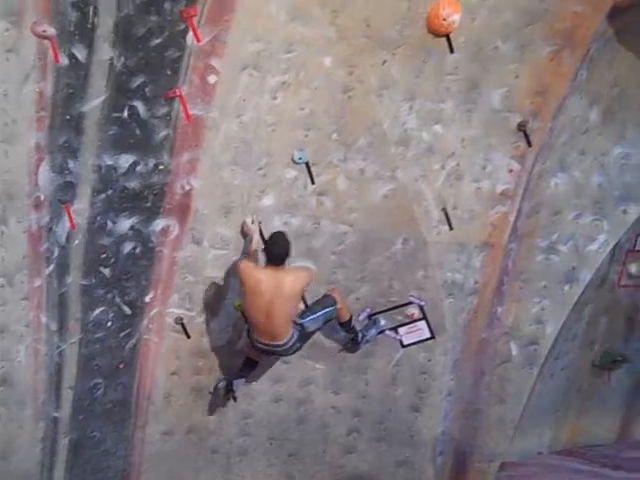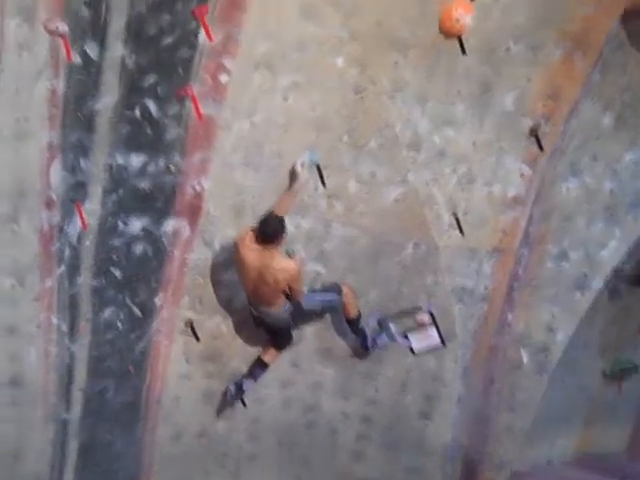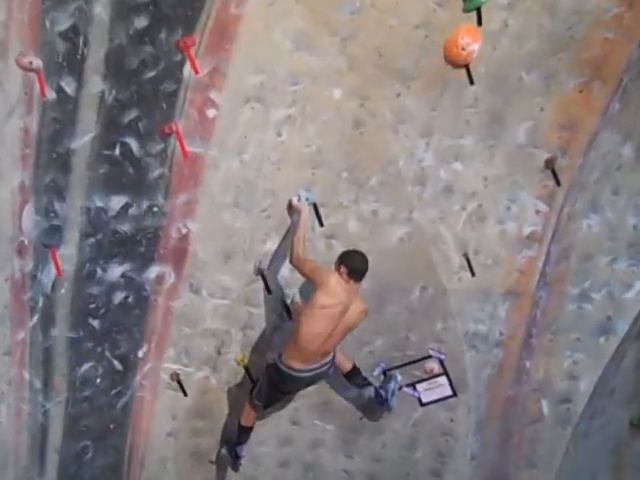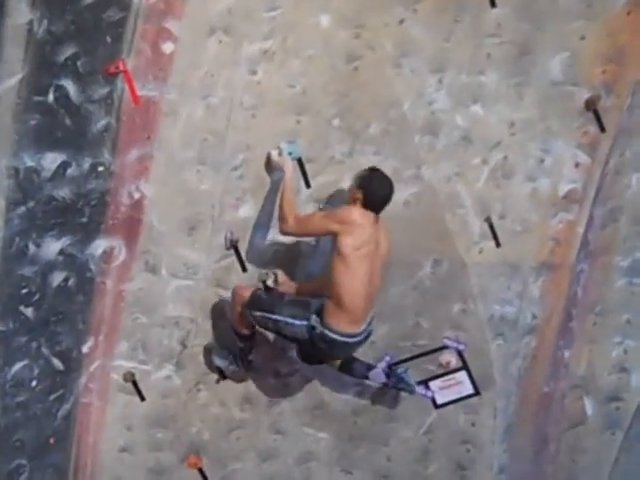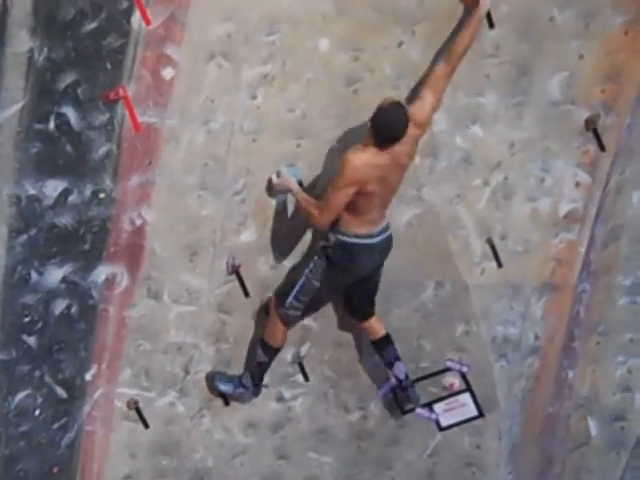
dt=1s
person 1, frame 1
left shoulder: (245, 269)
right shoulder: (301, 276)
left hip: (257, 342)
right hip: (285, 344)
right knee: (335, 297)
left ankle: (233, 383)
right ankle: (354, 337)
person 1, frame 2
left shoulder: (244, 242)
right shoulder: (289, 268)
left elbow: (272, 215)
right elbow: (298, 297)
left wrist: (297, 184)
left hip: (257, 311)
right hip: (281, 315)
left knee: (278, 344)
right knee: (344, 292)
left ankle: (239, 388)
right ankle: (363, 341)
person 1, frame 3
left shoulder: (331, 282)
right shoulder: (362, 308)
left elbow: (297, 257)
left wrist: (302, 215)
right wrist: (305, 313)
left hip: (290, 372)
right hip: (323, 369)
left knee: (254, 403)
left ankle: (235, 451)
person 1, frame 4
left shoulder: (351, 218)
right shoulder: (382, 236)
left elbow: (289, 225)
left wrist: (287, 173)
right wrist: (295, 287)
left hip: (334, 335)
right hip: (359, 334)
left knee: (241, 296)
right knee: (312, 352)
left ankle: (241, 357)
person 1, frame 5
left shoulder: (356, 163)
right shoulder: (415, 127)
left elbow: (321, 218)
right elbow: (447, 63)
left wrist: (292, 187)
left hip: (347, 249)
right hip: (380, 243)
left knee: (282, 309)
right knee: (365, 314)
left ankle: (249, 383)
right ankle: (405, 384)
